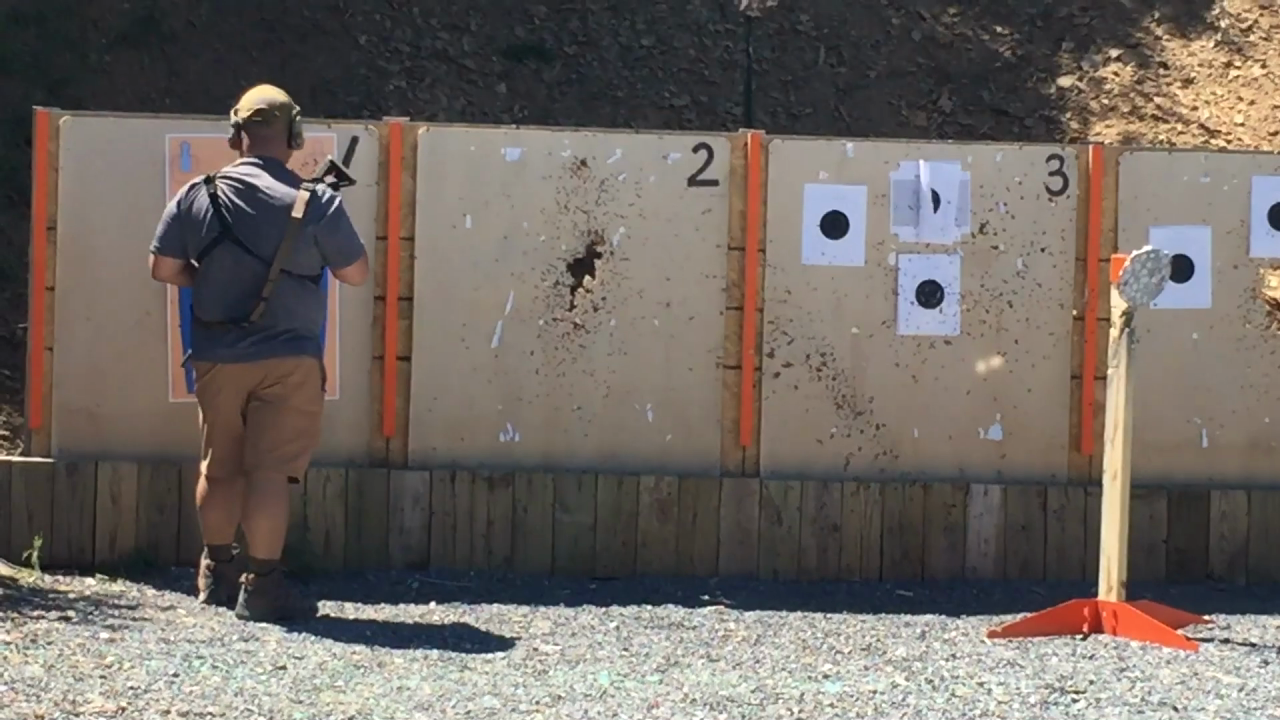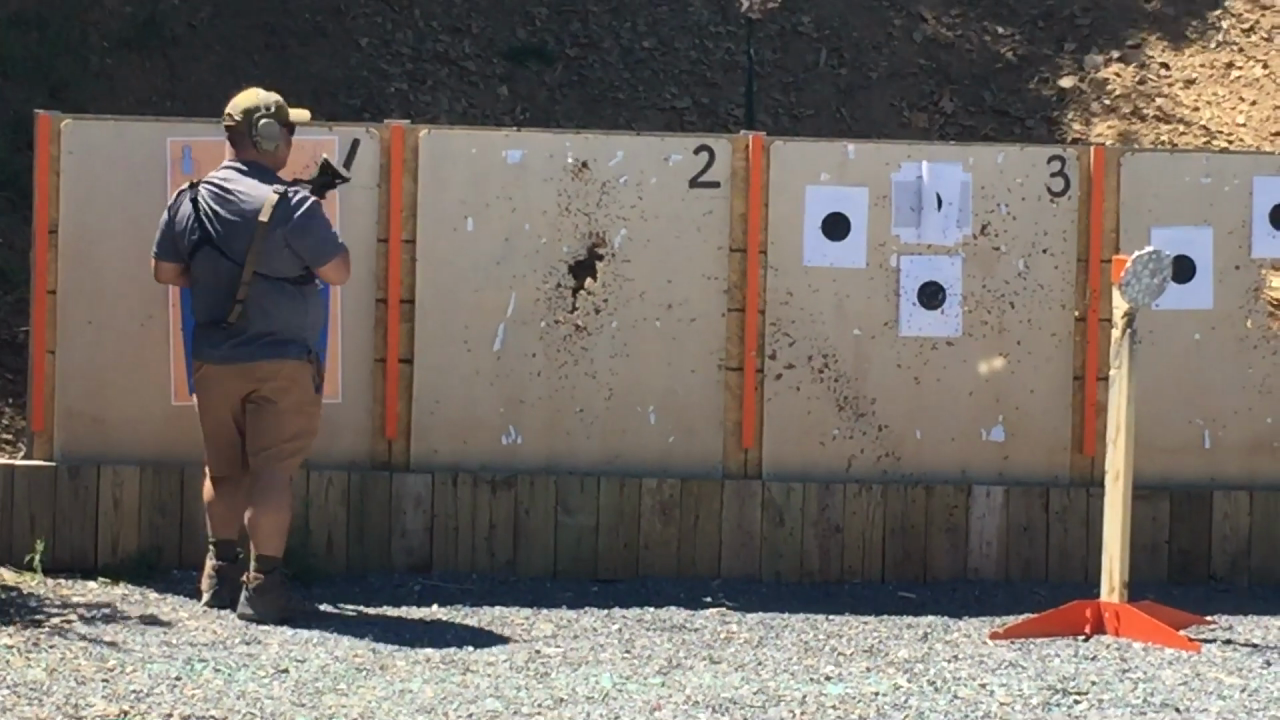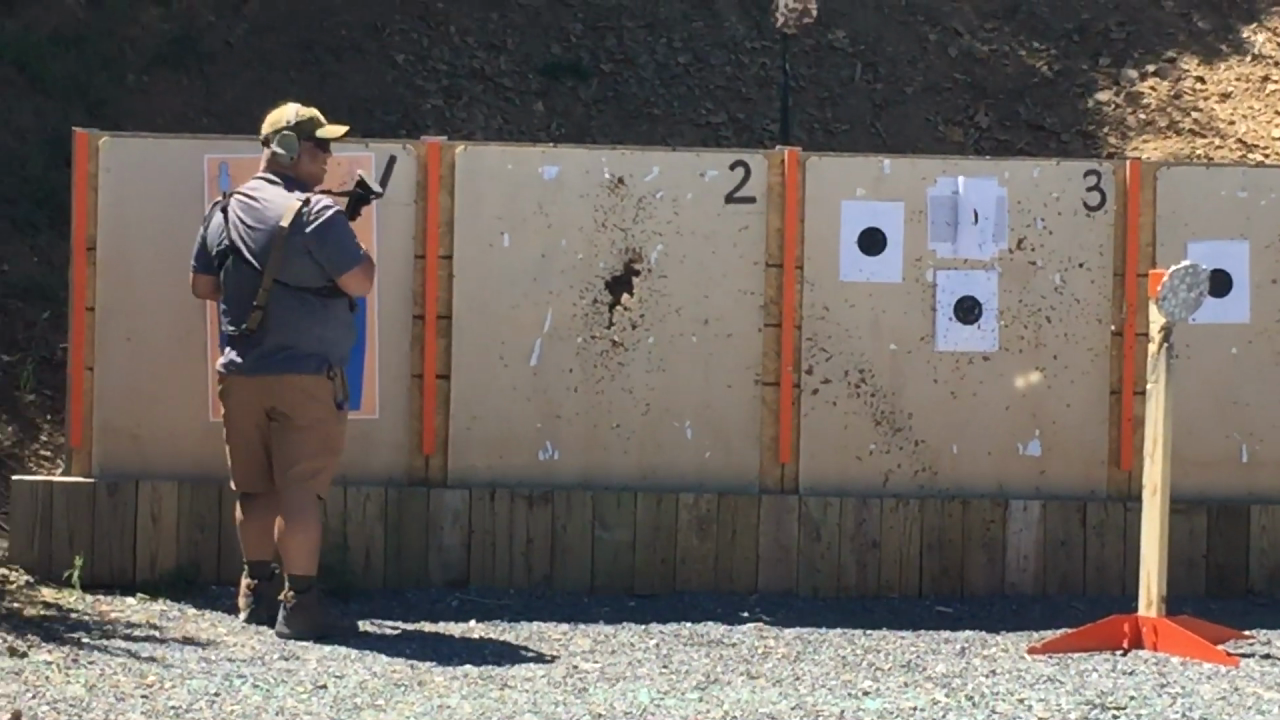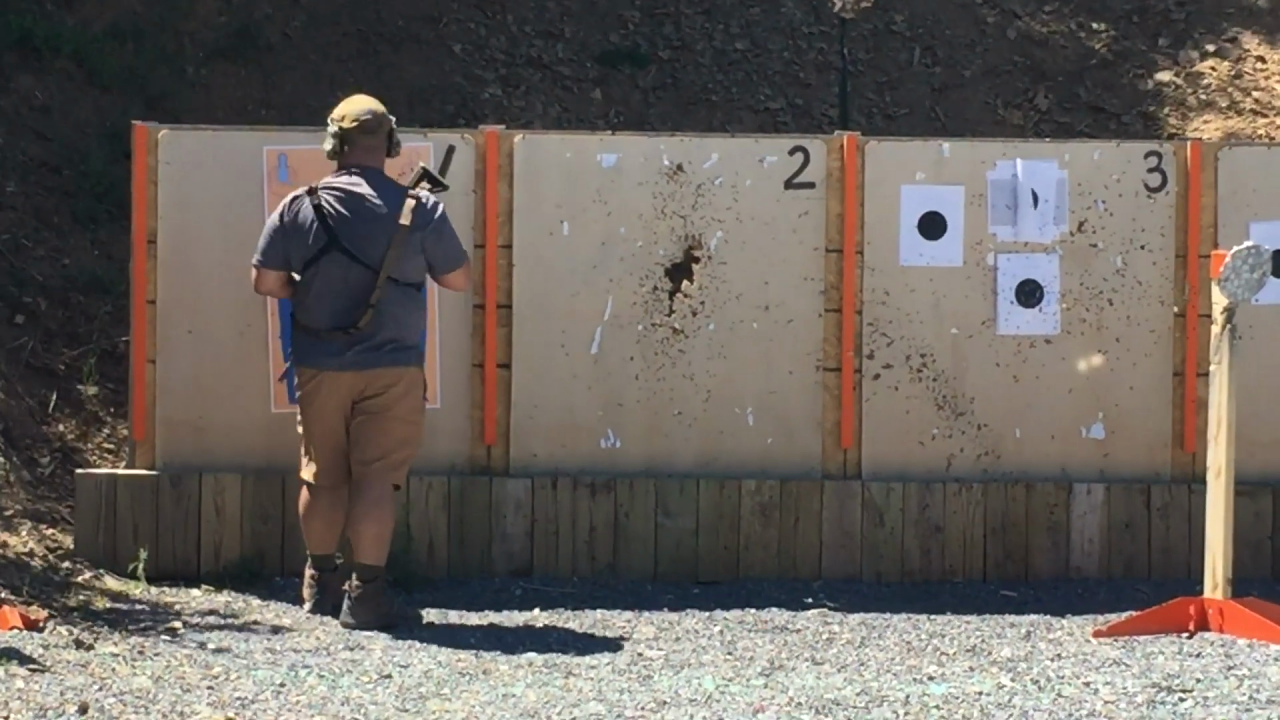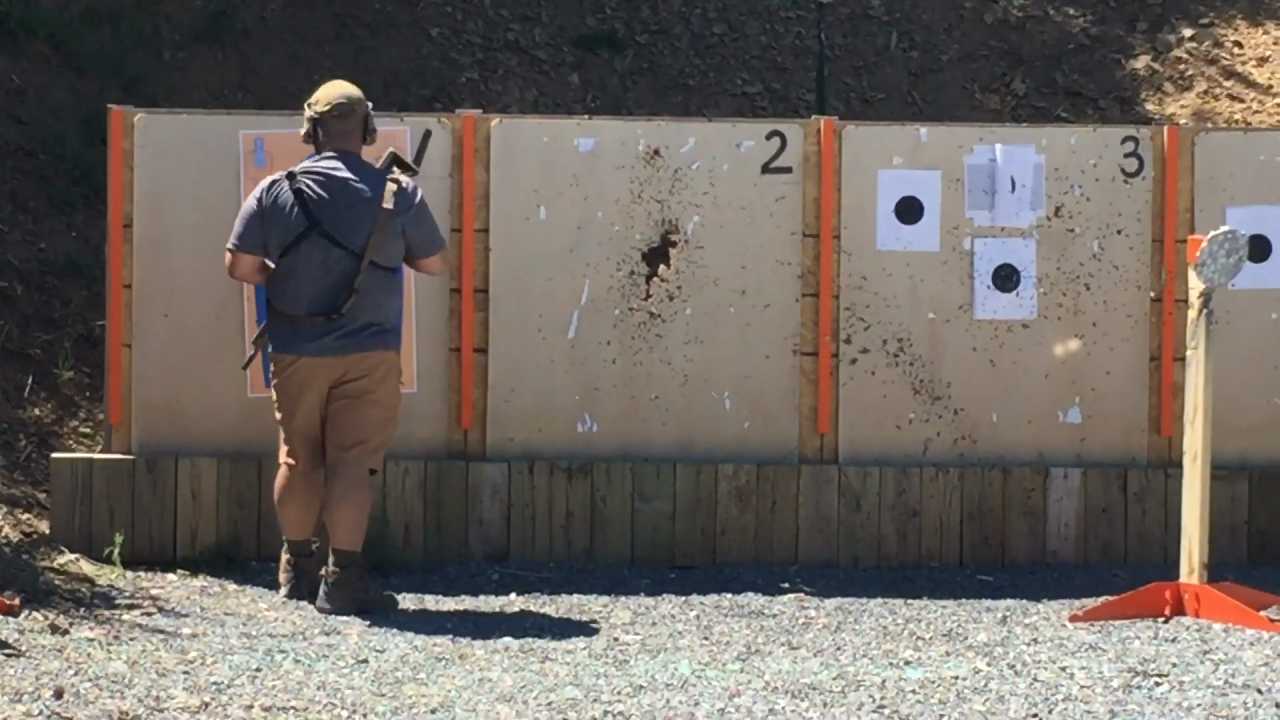
dt=1s
person 1, frame 1
left shoulder: (196, 195)
right shoulder: (316, 202)
left elbow: (163, 269)
right elbow: (356, 274)
left hip: (216, 358)
right hip: (287, 359)
left knee: (220, 468)
right knee: (269, 472)
left ankle: (217, 575)
right ankle: (262, 587)
person 1, frame 2
left shoulder: (189, 199)
right shoulder: (291, 203)
left elbow: (166, 272)
right elbow: (337, 273)
right wrist: (329, 239)
left hip: (214, 358)
right hip: (281, 361)
left knee: (226, 469)
right knee: (271, 470)
left ankle: (221, 575)
right ankle: (263, 587)
person 1, frame 3
left shoulder: (224, 211)
right shoulder: (316, 213)
left elbow: (202, 286)
right elbow: (360, 283)
right wrist: (360, 253)
left hip: (241, 373)
right hip: (305, 375)
left knee: (255, 487)
right knee: (300, 489)
left ankle: (257, 593)
right ankle: (299, 605)
person 1, frame 4
left shoulder: (298, 205)
right shoulder: (421, 209)
left elbow: (265, 282)
right elbow: (459, 280)
left hip: (319, 367)
right hip: (392, 369)
left knee: (321, 477)
right knee: (375, 479)
left ankle: (320, 585)
right ankle: (365, 594)
person 1, frame 5
left shoulder: (276, 189)
right shoulder: (399, 193)
left elbow: (240, 266)
right elbow: (435, 264)
left hip: (296, 352)
right hip: (369, 353)
left knee: (299, 460)
right knee: (353, 462)
left ankle: (297, 569)
right ankle: (342, 579)
